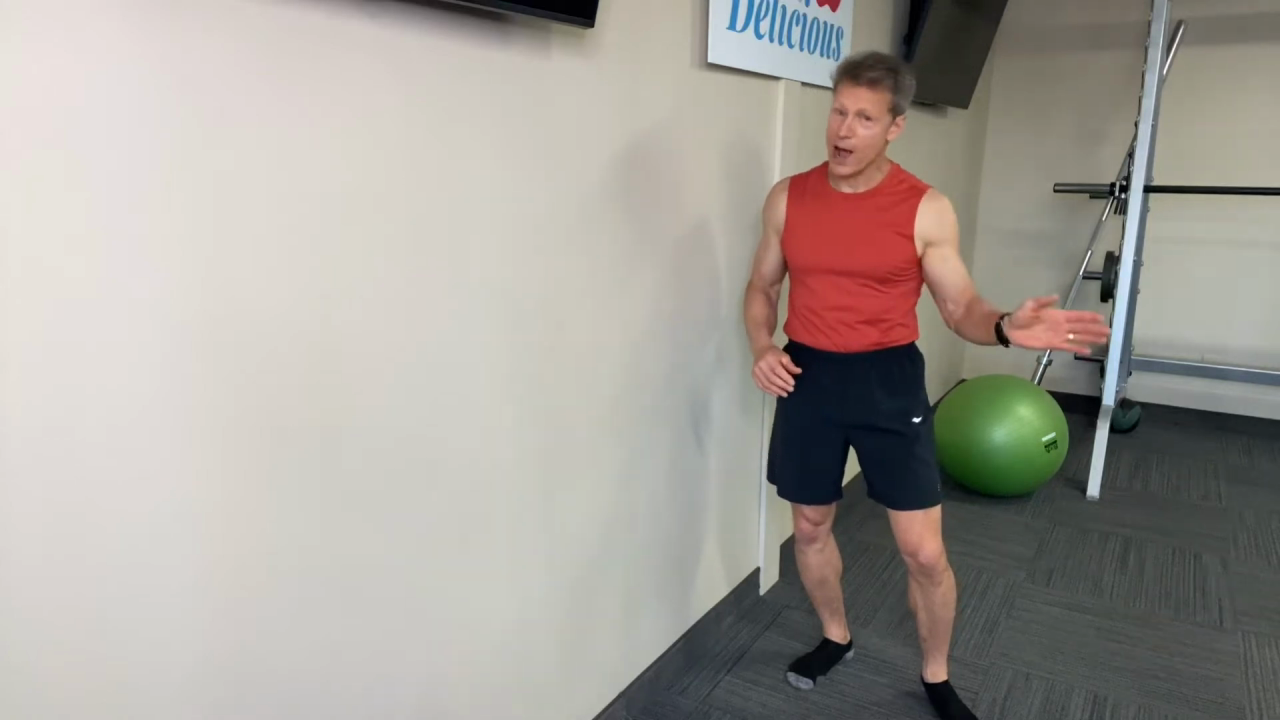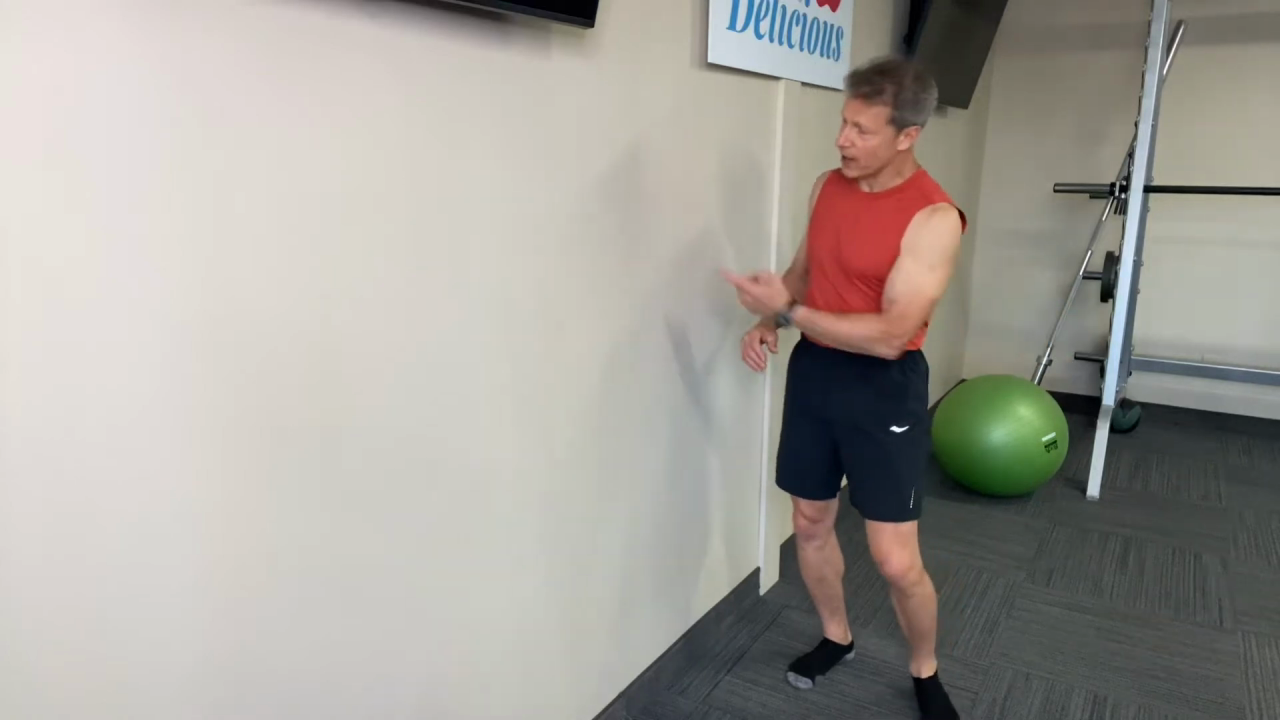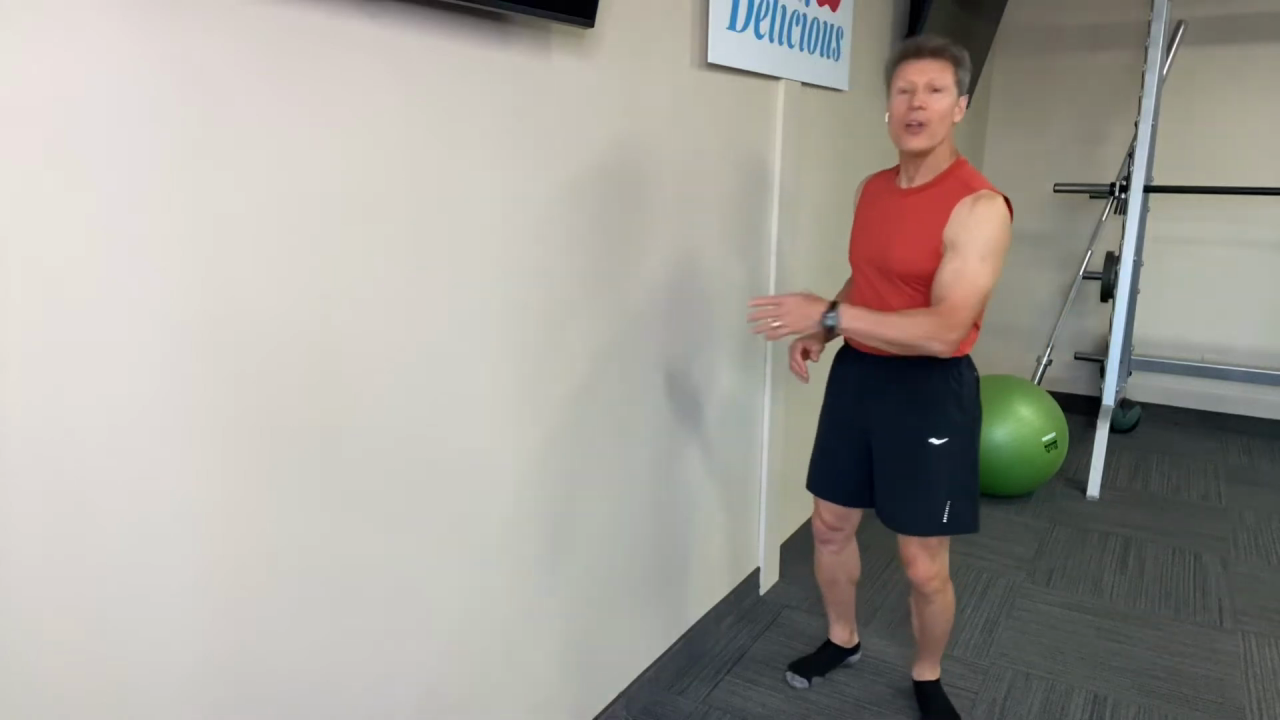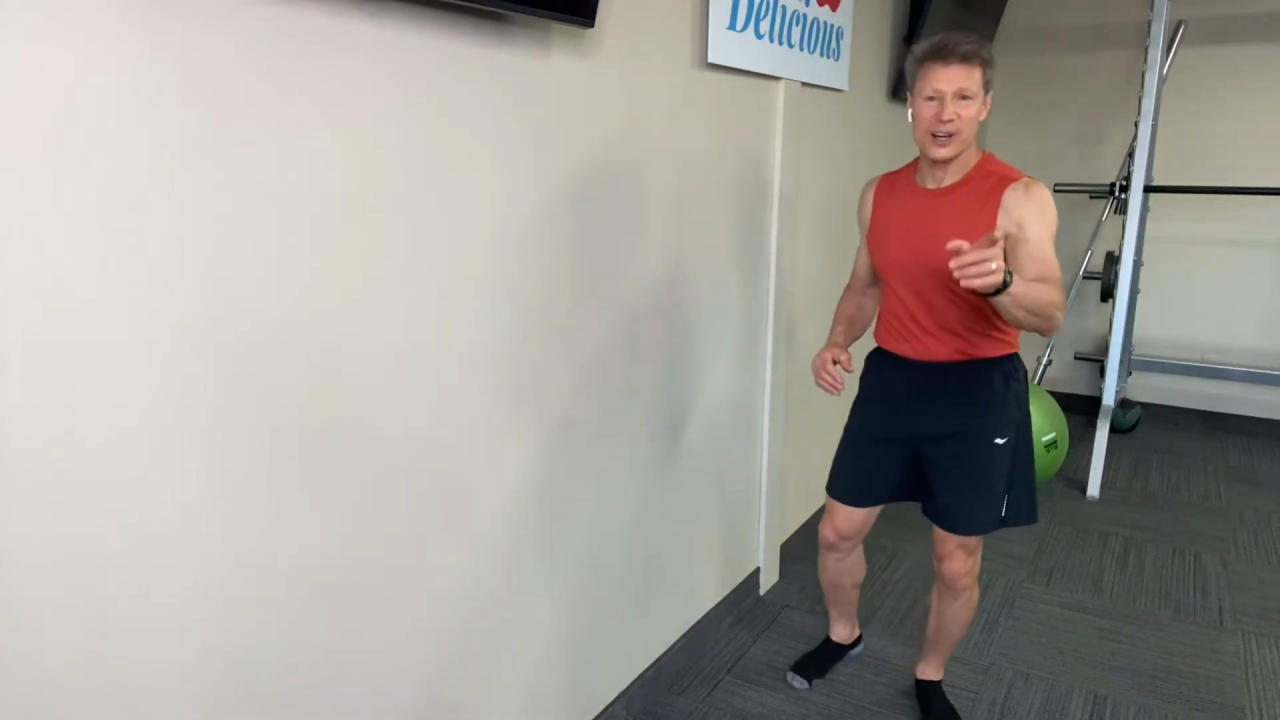
dt=0.5s
person 1, frame 1
left shoulder: (926, 209)
right shoulder: (787, 197)
left elbow: (961, 309)
right elbow: (761, 286)
left wrist: (1010, 328)
right wrist: (762, 346)
left hip: (888, 380)
right hip: (808, 377)
left knee: (924, 552)
right knee: (810, 526)
right ankle: (835, 636)
person 1, frame 2
left shoulder: (934, 219)
right shoulder: (828, 187)
left elbow: (889, 336)
left wrist: (786, 312)
right wrist: (764, 323)
left hip: (884, 388)
right hip: (814, 373)
left knee: (896, 561)
right knee: (810, 521)
right ankle: (836, 636)
person 1, frame 3
left shoulder: (979, 207)
right shoulder: (873, 188)
left elbow: (942, 331)
left wrist: (823, 315)
right wrist: (816, 335)
left hip: (929, 392)
right hip: (857, 379)
left knee: (924, 566)
right knee: (831, 525)
right ankle: (843, 639)
person 1, frame 4
left shoulder: (1020, 198)
right shoulder: (878, 193)
left elbow: (1050, 314)
left wrist: (998, 280)
right wrist: (837, 342)
left hip: (977, 394)
right hip: (890, 381)
left knee: (957, 563)
right knee: (837, 531)
right ankle: (842, 634)
